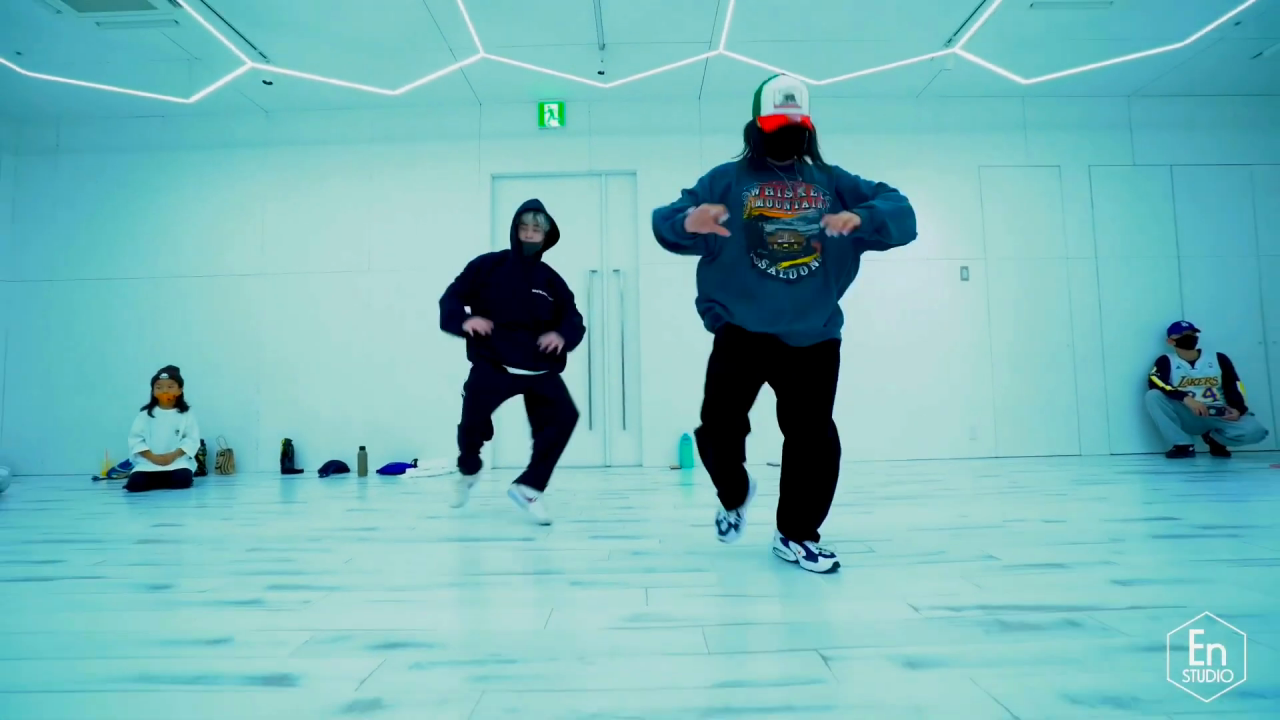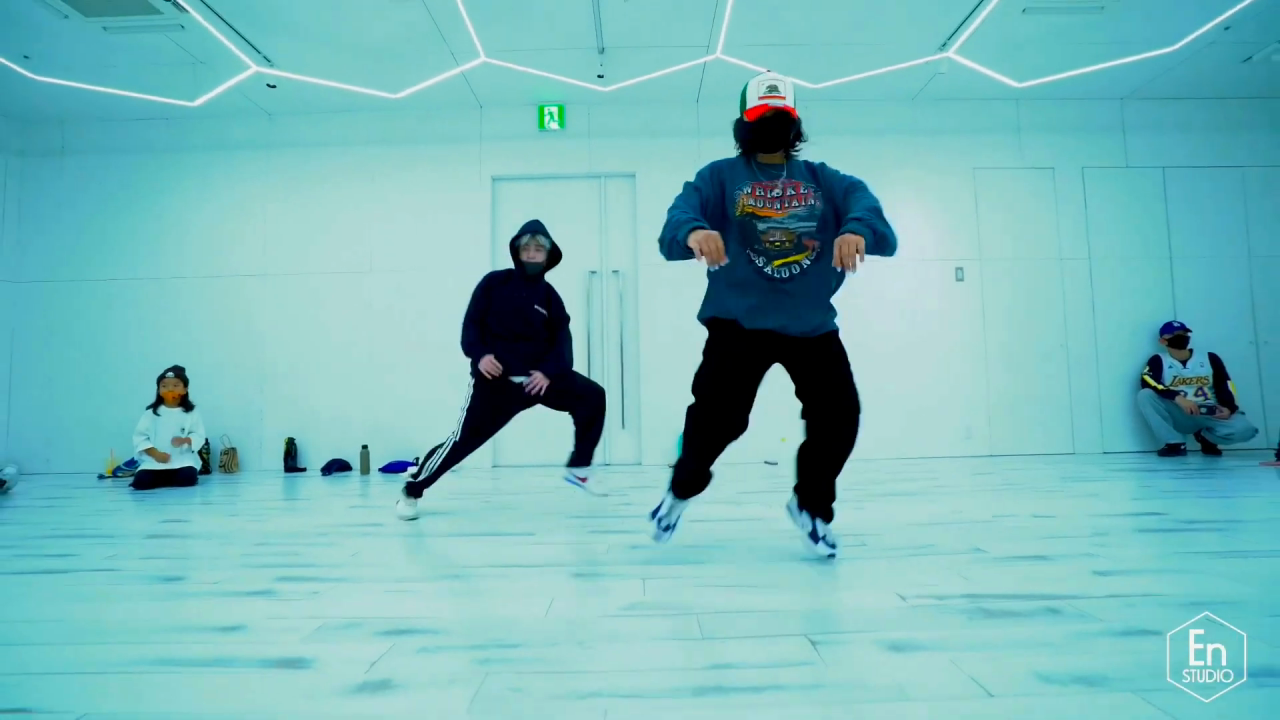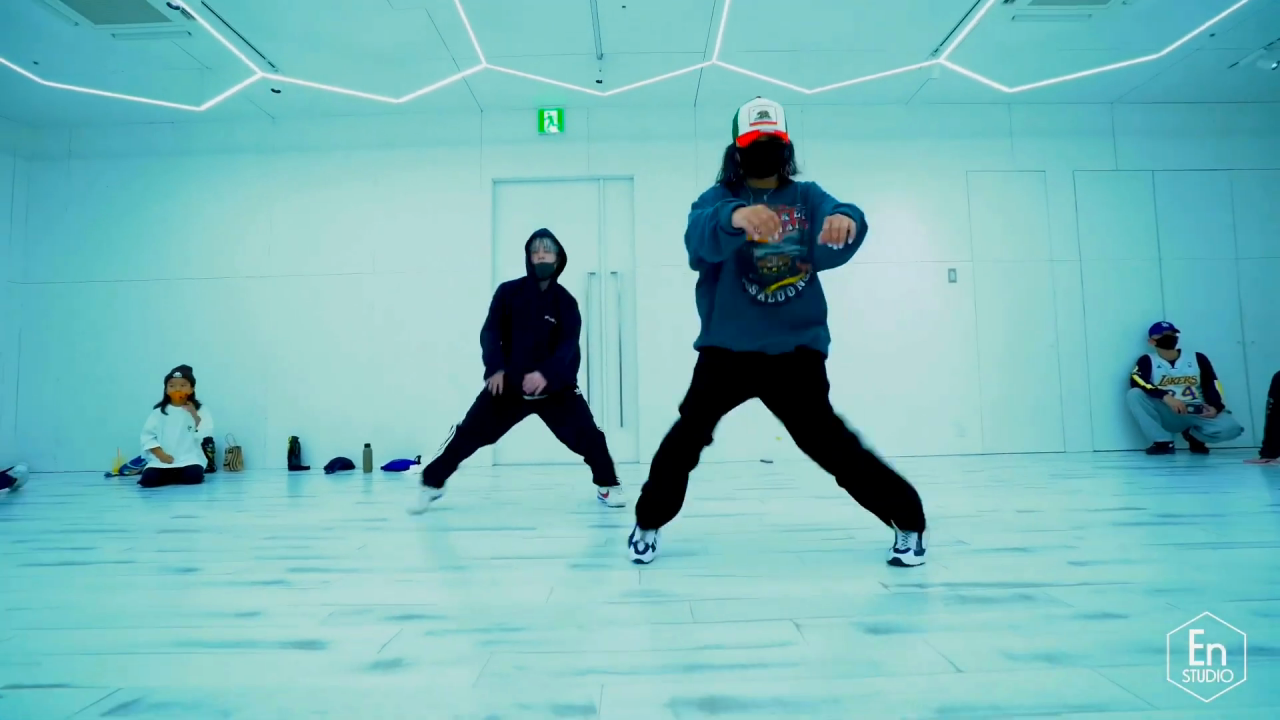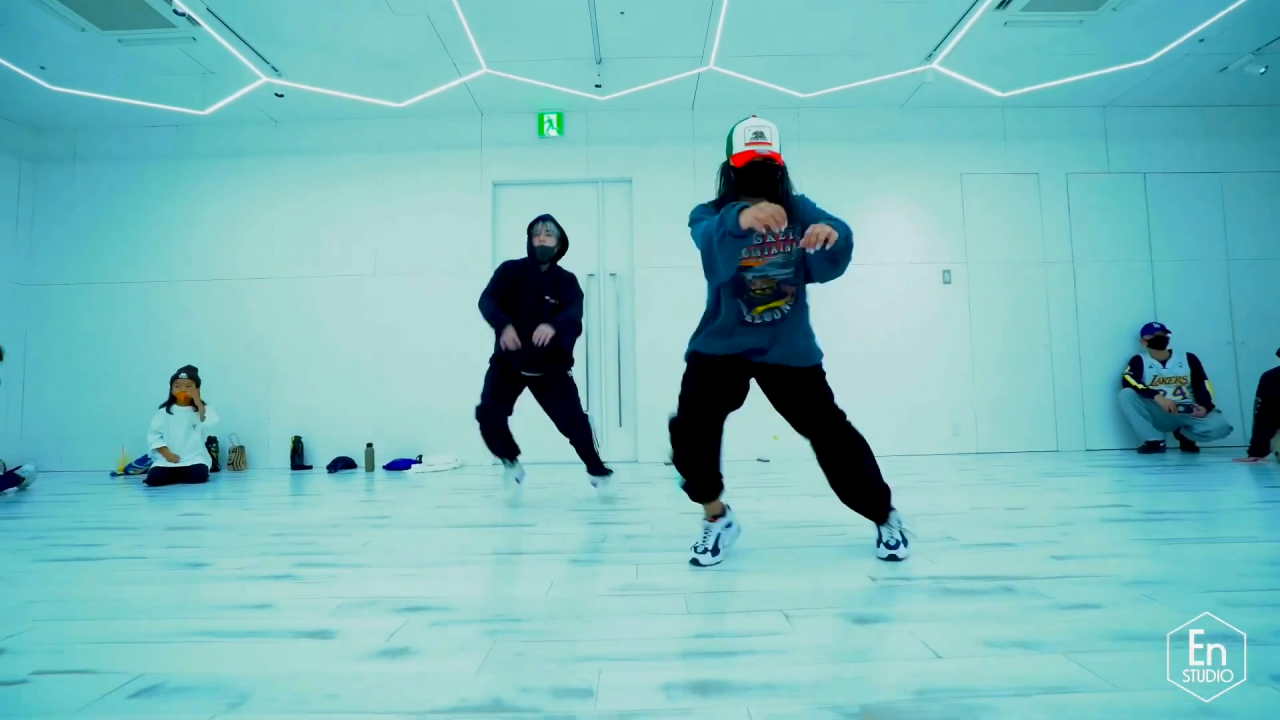
dt=0.1s
person 1, frame 1
left shoulder: (831, 181)
right shoulder: (729, 179)
left elbow: (901, 217)
right elbow: (667, 223)
left wrist: (862, 221)
right wrist: (688, 220)
left hip: (814, 335)
right hip: (742, 330)
left knee: (814, 439)
right knee: (719, 431)
left ankle: (796, 534)
right ankle: (734, 496)
person 1, frame 2
left shoulder: (819, 177)
right shoulder: (721, 176)
left elbow: (862, 207)
right elbow: (680, 217)
left wrist: (858, 231)
right wrist: (692, 234)
left hip: (808, 322)
right hip: (738, 322)
left knee: (836, 415)
right knee: (716, 417)
left ankle: (810, 505)
right ankle: (683, 488)
person 1, frame 3
left shoulder: (807, 196)
right shoulder: (719, 197)
left elbow: (838, 230)
right elbow: (700, 236)
left wrist: (844, 223)
right wrist: (733, 218)
left hip: (797, 345)
right hip: (729, 348)
left knee: (826, 439)
right knee: (688, 435)
left ankle: (905, 519)
right ankle: (650, 521)
person 1, frame 4
left shoulder: (798, 209)
right shoulder: (710, 216)
left elbow: (828, 260)
right elbow: (713, 242)
left wrist: (830, 234)
right wrist: (744, 220)
left hip: (789, 353)
right hip: (720, 350)
left knee: (834, 438)
right knee: (692, 433)
left ankle: (882, 514)
right ankle: (716, 517)
person 2, frame 1
left shoulder: (550, 280)
right shoulder: (488, 266)
left elbow: (574, 323)
right elbow: (450, 301)
left wrist: (562, 337)
right wrist: (465, 320)
left hip: (538, 368)
right hip: (492, 365)
left knee: (563, 417)
right knee: (474, 421)
left ankle: (528, 488)
right ankle: (469, 470)
person 2, frame 2
left shoulder: (550, 296)
right shoulder: (493, 284)
left elbow: (562, 343)
right elbow: (472, 327)
left wrist: (548, 371)
right wrist: (481, 354)
left hip: (541, 377)
right hip: (498, 379)
left knee: (592, 397)
right knee: (465, 437)
left ankle: (578, 468)
right ankle: (413, 491)
person 2, frame 3
left shoulder: (565, 302)
right shoulder: (509, 292)
left elbow: (569, 346)
right elbow: (491, 333)
left wrist: (546, 374)
right wrist: (494, 369)
left hip: (553, 386)
right hip: (510, 384)
left knee: (589, 438)
right knee: (468, 433)
left ankle: (606, 484)
right ankle: (432, 483)
person 2, frame 4
left shoulder: (566, 281)
right shoulder: (510, 270)
left elbow: (572, 318)
right elbow: (488, 301)
left wrist: (552, 327)
right wrist: (505, 323)
left hip: (551, 364)
right hip: (510, 361)
left knee: (574, 421)
right knee: (488, 413)
left ankle: (598, 472)
right ankle: (510, 461)
